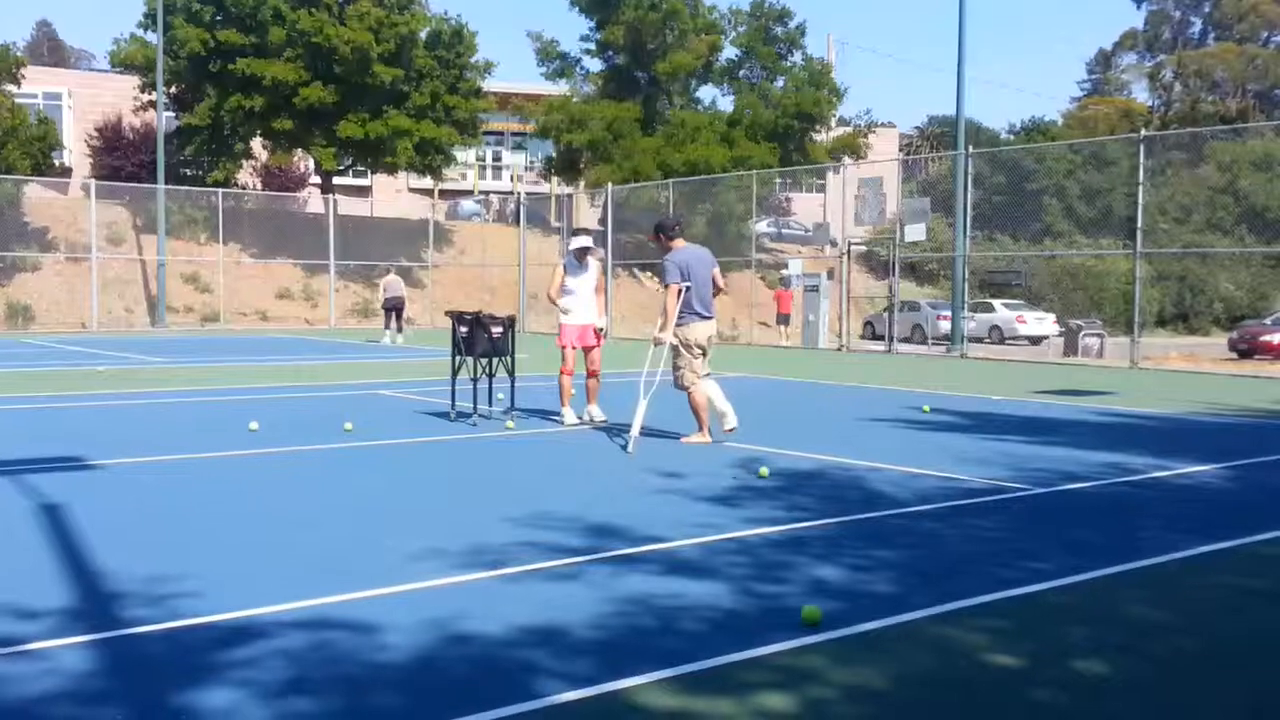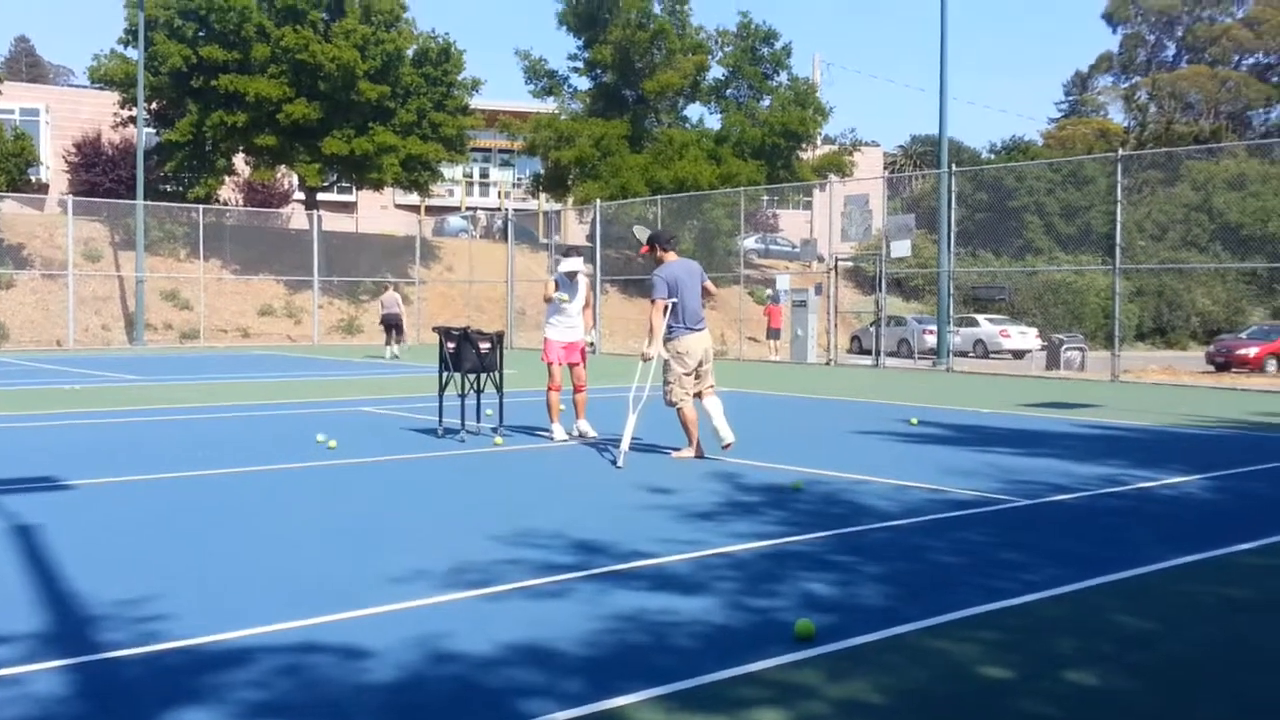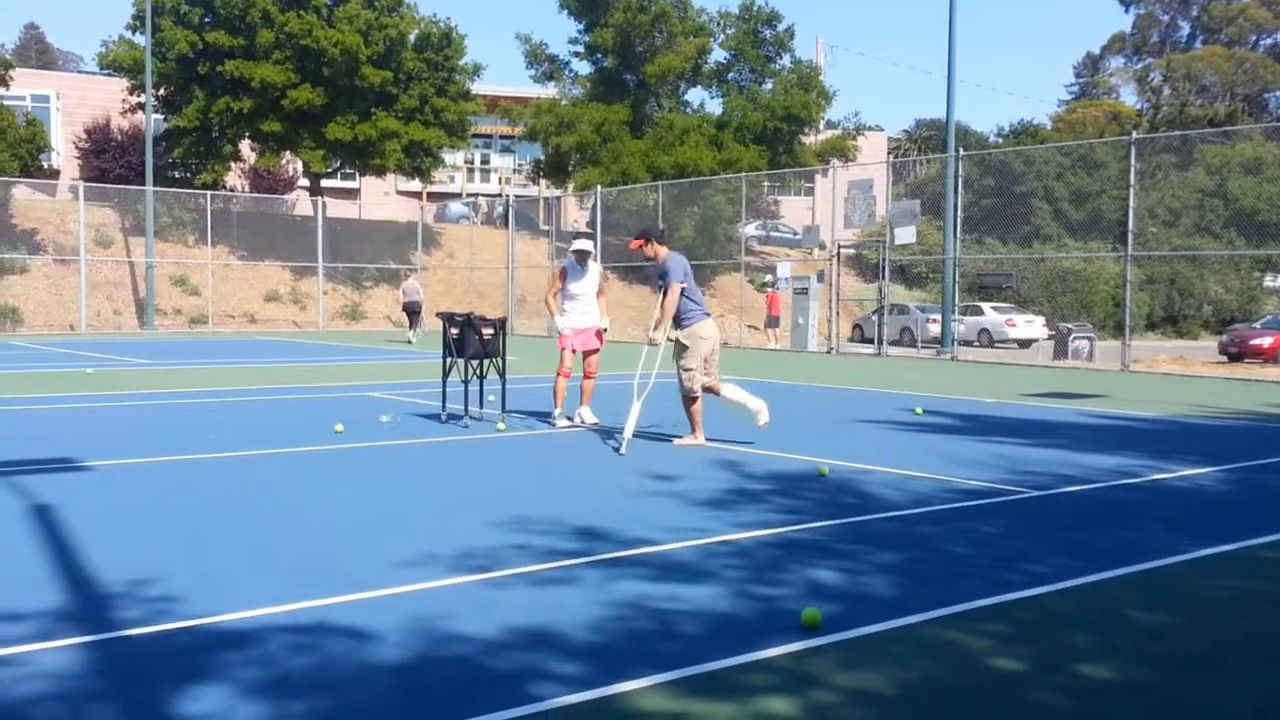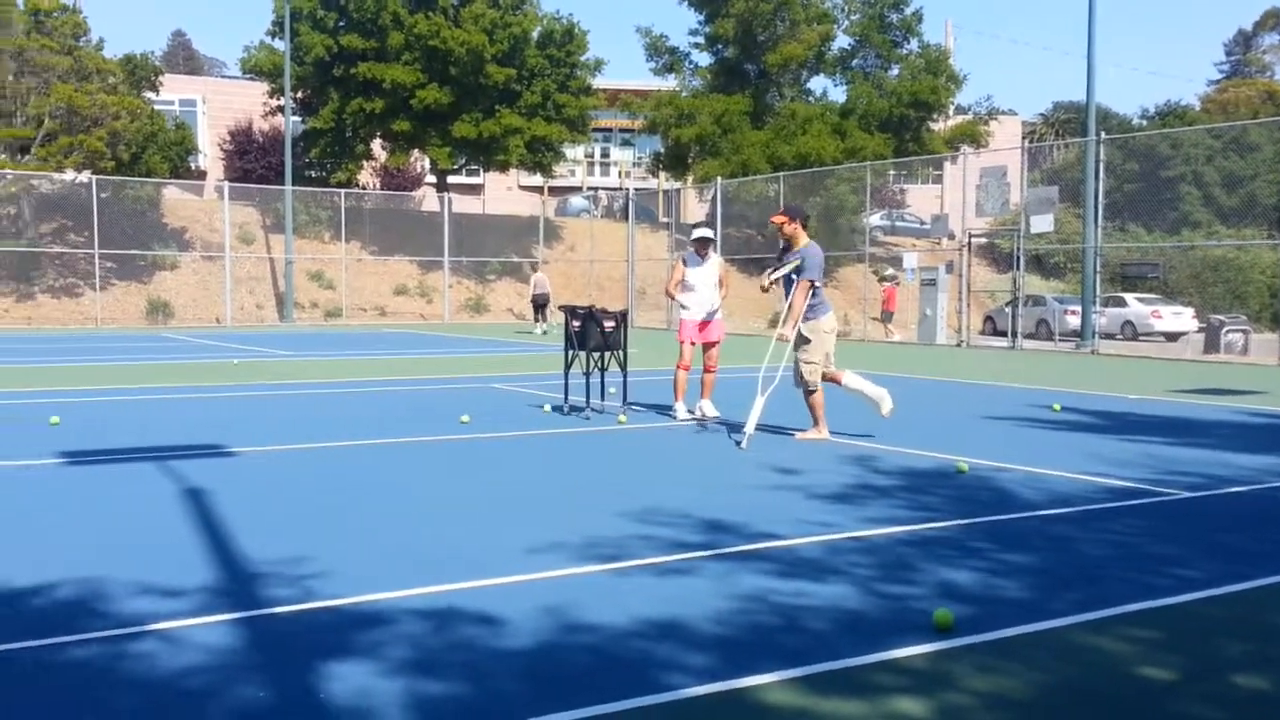
dt=1s
person 1, frame 1
left shoulder: (671, 260)
right shoulder: (704, 252)
left elbow: (672, 296)
right elbow: (720, 285)
left wrist: (666, 330)
left hip: (688, 327)
right hip: (708, 323)
left knee: (692, 383)
right knee: (701, 376)
left ankle: (704, 432)
right ankle: (726, 413)
person 1, frame 2
left shoulder: (660, 274)
right shoulder: (694, 265)
left elbow: (657, 311)
right elbow: (712, 291)
left wrist: (653, 345)
left hip: (681, 342)
right hip: (703, 336)
left knee: (681, 398)
right knee: (706, 389)
left ankle: (694, 447)
right ankle: (723, 430)
person 1, frame 3
left shoulder: (673, 263)
right shoulder: (663, 266)
left elbow: (671, 298)
right elbow: (668, 300)
left wrist: (658, 331)
right wrist: (658, 327)
left hip: (695, 330)
right hip: (702, 328)
left knee: (690, 387)
right knee: (709, 384)
left ankle: (697, 435)
right ankle: (753, 403)
person 1, frame 4
left shoulder: (810, 254)
right shoulder: (788, 249)
left elbow: (802, 293)
right elbow: (782, 277)
left wrist: (788, 326)
right wrist: (767, 278)
left hip: (815, 322)
right hip: (816, 320)
left knee: (810, 378)
right knee: (827, 372)
left ankle: (819, 428)
right ankle: (874, 391)
person 2, frame 1
left shoulder: (596, 266)
right shoulder: (563, 267)
right elbow: (552, 291)
left wrist: (602, 317)
right wrist: (558, 303)
left hip: (591, 323)
right hip: (570, 322)
left knee: (594, 368)
right knee: (568, 367)
left ankle: (592, 408)
right ankle: (566, 410)
person 2, frame 2
left shoulder: (585, 282)
right shoulder: (554, 282)
right elbow: (546, 297)
left wrist: (589, 331)
right wrist: (553, 297)
left hip: (576, 338)
right hip: (555, 337)
left knee: (580, 383)
right knee: (555, 383)
left ankle: (580, 424)
right ankle: (555, 426)
person 2, frame 3
left shoulder: (597, 270)
right shoulder: (564, 270)
right elbow: (550, 296)
left wrist: (604, 318)
right wrist: (556, 318)
left hip: (592, 326)
right hip: (570, 326)
left knee: (591, 370)
right knee: (565, 368)
left ankle: (583, 410)
right ankle: (558, 412)
person 2, frame 4
left shoulder: (718, 262)
right shoulder: (684, 261)
left elbow: (724, 287)
right elbow: (670, 287)
left wrist: (719, 300)
right wrist: (677, 297)
left hip: (712, 317)
right hip: (690, 317)
left knee: (711, 363)
right knee: (685, 361)
left ankle: (704, 403)
right ankle: (679, 405)
